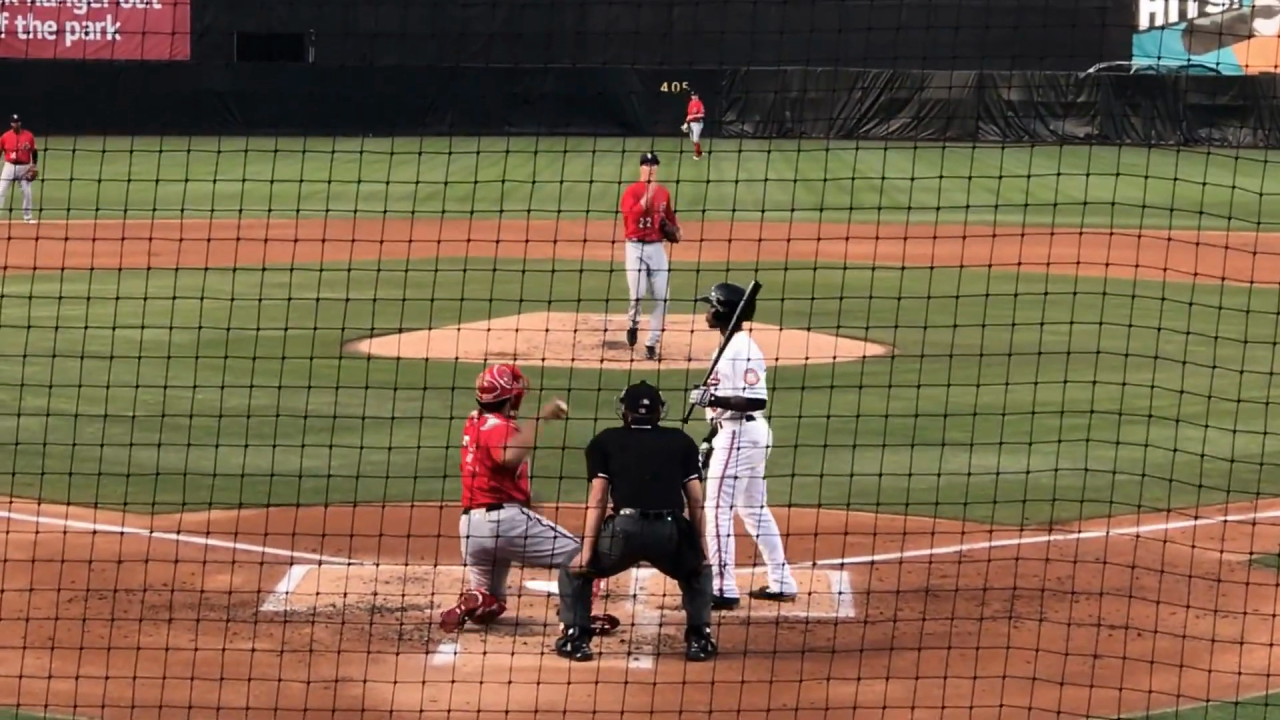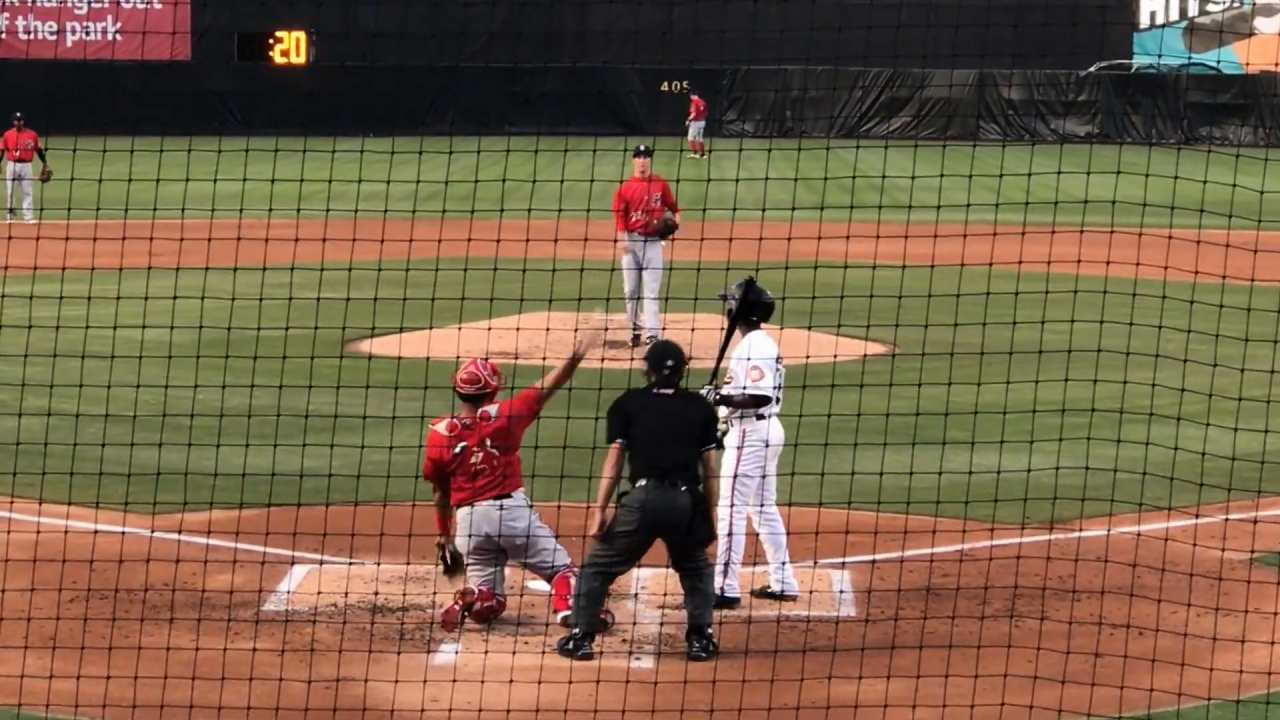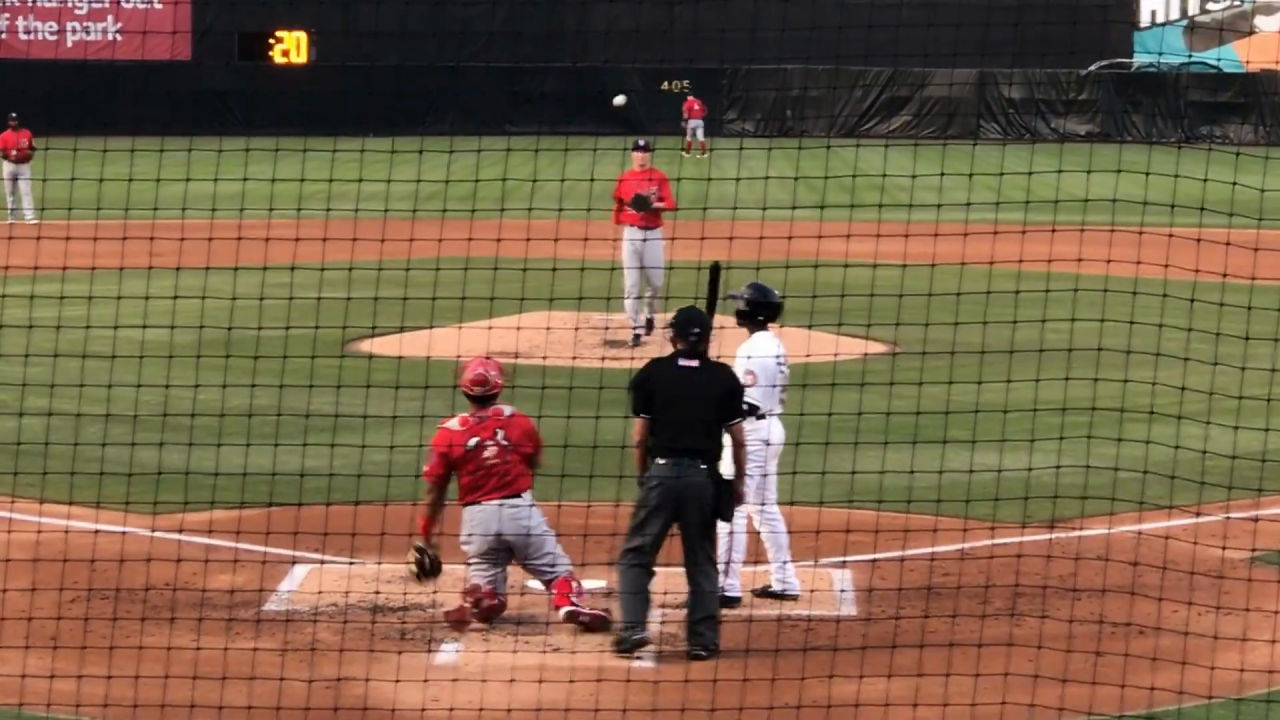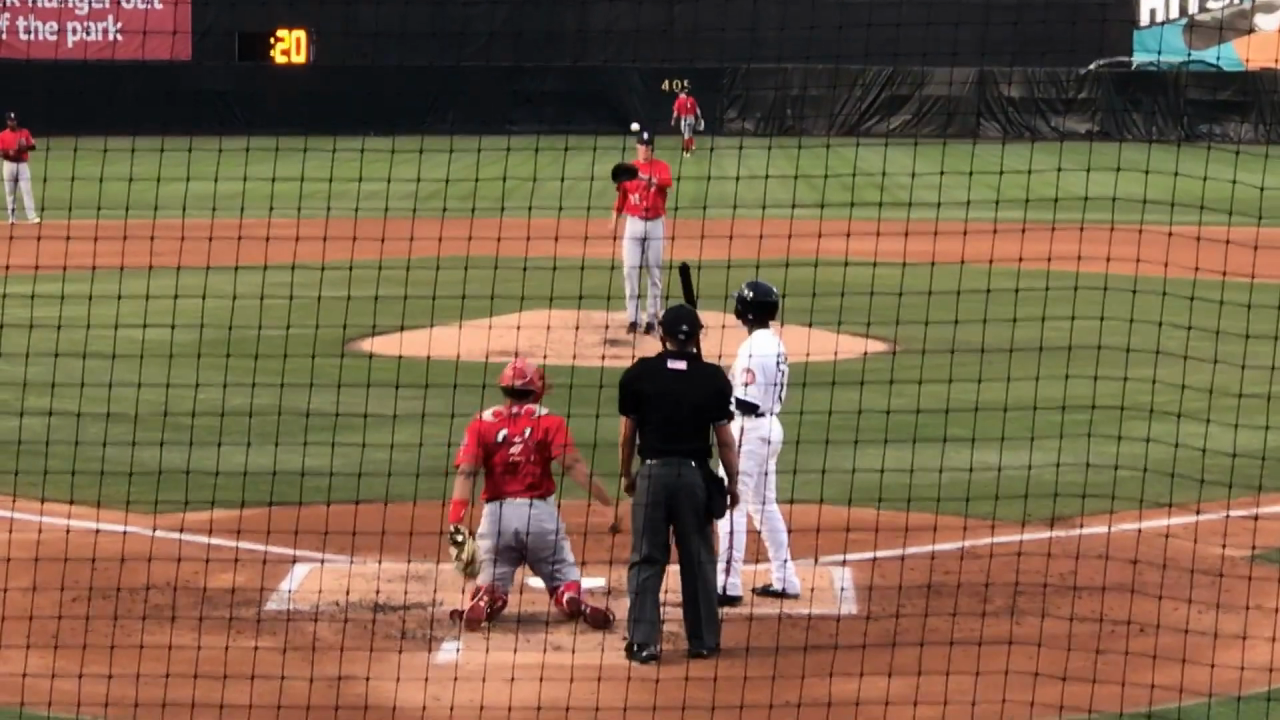
dt=0.4s
person 1, frame 1
left shoulder: (606, 440)
right shoulder: (680, 441)
left elbow: (598, 497)
right elbow: (696, 500)
left wrist: (587, 548)
right wrist: (699, 547)
left hip: (625, 530)
right hip: (670, 533)
left knee: (575, 567)
right knee: (698, 569)
left ankle: (576, 637)
right ankle: (699, 638)
person 1, frame 2
left shoulder: (627, 403)
right shoulder: (700, 407)
left elbow: (614, 462)
right elbow: (709, 469)
left wrist: (598, 512)
right wrist: (707, 516)
left hip: (642, 498)
right hip: (685, 501)
left knee: (597, 566)
right knee: (697, 569)
left ankle: (580, 637)
right ankle: (701, 638)
person 1, frame 3
left shoulder: (652, 373)
right shoulder: (724, 377)
left elbow: (640, 438)
right elbow: (738, 437)
left wrist: (644, 478)
right wrist: (739, 480)
left hip: (663, 473)
right hip: (703, 477)
left knee: (637, 554)
right knee: (701, 562)
left ankle: (632, 627)
right ankle: (704, 639)
person 1, frame 4
left shoulder: (639, 373)
right shoulder: (713, 377)
left elbow: (627, 435)
right elbow: (725, 439)
left wrist: (627, 474)
right wrist: (732, 482)
left hip: (653, 474)
right hip: (694, 475)
left knee: (646, 562)
right knee: (698, 560)
left ankle: (644, 641)
right ankle: (703, 639)
person 2, frame 1
left shoulder: (742, 350)
right shoulder: (730, 347)
left elbow: (757, 401)
left wrist: (714, 400)
right wrist: (710, 440)
left hip: (740, 435)
right hip: (747, 433)
left knee: (718, 510)
right knee: (755, 510)
left ankle: (724, 590)
right ankle: (781, 582)
person 2, frame 2
left shoulder: (752, 347)
right shoulder: (762, 343)
left elbow: (761, 397)
left wrist: (721, 398)
right wrist: (728, 414)
left hip: (750, 433)
right hip: (765, 430)
left knee: (731, 509)
right knee: (763, 508)
left ankle: (726, 589)
right ankle: (783, 583)
person 2, frame 3
left shoulder: (754, 349)
right shoulder: (774, 345)
left elbow: (748, 405)
left hip: (750, 432)
right hip: (769, 429)
left knee: (731, 509)
right knee: (764, 507)
left ankle: (727, 588)
right ankle: (784, 582)
person 2, frame 4
left shoulder: (754, 348)
right shoulder: (775, 344)
left elbow: (747, 403)
left hip: (748, 431)
right hip: (768, 428)
left knee: (731, 508)
right knee: (764, 506)
left ankle: (728, 587)
right ankle: (785, 580)
person 3, frame 1
left shoulder: (475, 421)
right shoulder: (498, 427)
right elbow: (510, 456)
right wrist: (541, 417)
left hip: (472, 526)
right hip: (506, 520)
left knee: (488, 605)
left ankle: (470, 604)
person 3, frame 2
left shoulder: (439, 434)
right shoulder: (501, 414)
left elbow: (441, 493)
right elbow: (547, 388)
left wrist: (445, 534)
right wrist: (575, 357)
left hip: (468, 518)
right hip: (511, 510)
left knee: (487, 605)
right knee: (561, 569)
left ankle: (467, 602)
right ankle: (569, 607)
person 3, frame 3
left shoulder: (448, 433)
right shoulder: (518, 421)
left elbow: (435, 490)
right elbow: (534, 464)
left wrist: (427, 533)
left hip: (478, 517)
right hip: (520, 511)
left knee: (489, 603)
right knee: (560, 574)
left ankle: (474, 599)
right ankle: (570, 606)
person 3, frame 4
left shoulder: (482, 423)
right shoulder: (549, 422)
left elbow: (466, 472)
right elbow: (575, 466)
left wrist: (456, 520)
right wrist: (609, 505)
left hip: (497, 514)
right hip: (540, 513)
left knee: (491, 590)
right knee: (566, 584)
left ankle: (485, 601)
right ankle: (573, 600)
person 4, frame 1
left shoulder: (663, 192)
right shoulder: (631, 191)
left elbow: (670, 215)
right elbow: (632, 215)
left wrist: (676, 228)
right wrist: (648, 195)
left hip: (657, 248)
right hip: (636, 248)
left knee: (660, 297)
right knee: (637, 293)
left ankle: (652, 343)
right ankle: (633, 323)
person 4, frame 2
left shoulder: (661, 184)
right shoulder: (624, 186)
left elbow: (672, 206)
right elbow: (619, 216)
left wrist: (676, 217)
right wrist: (621, 240)
left hip: (653, 241)
right hip: (632, 241)
left knee: (651, 291)
right knee: (631, 290)
left ankle: (652, 335)
right ankle: (636, 331)
person 4, frame 3
left shoulder: (659, 177)
right shoulder: (624, 178)
left elbow: (670, 204)
right elbow: (619, 205)
left wrist: (654, 205)
right wrist: (617, 225)
left hip: (654, 234)
right hip: (631, 234)
left knee: (655, 282)
right knee: (632, 285)
left ankle: (649, 315)
right ankle: (636, 329)
person 4, frame 4
left shoulder: (661, 167)
left elbow: (668, 182)
right elbow: (622, 196)
left wrist: (647, 179)
right wrist: (614, 220)
left hip: (654, 225)
right hip: (633, 223)
left knee: (654, 273)
right knee: (630, 271)
left ankle: (652, 319)
right ankle: (633, 318)
